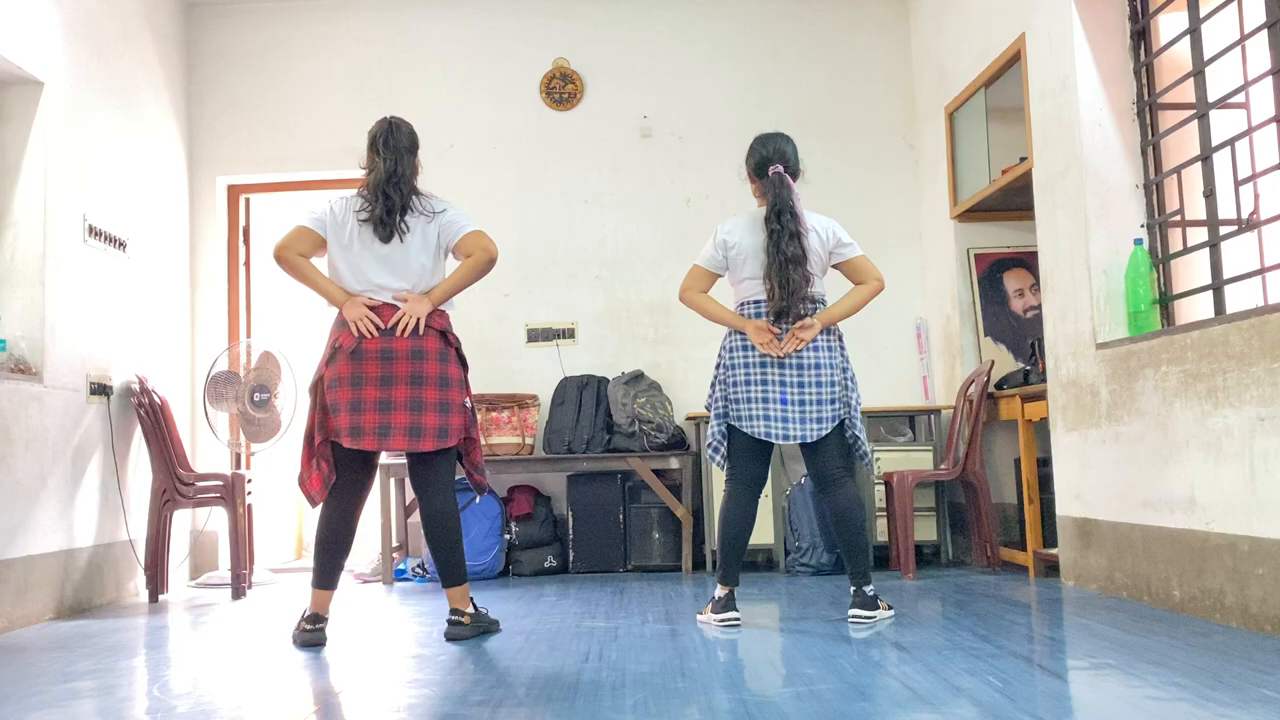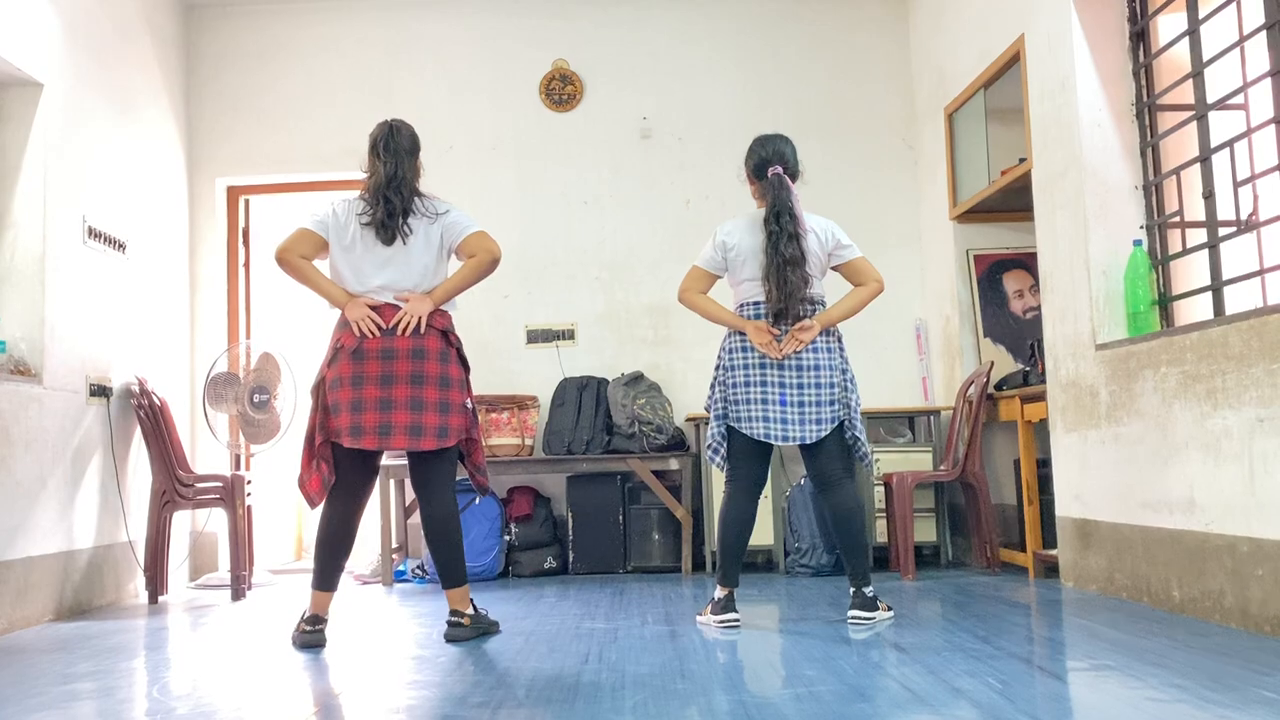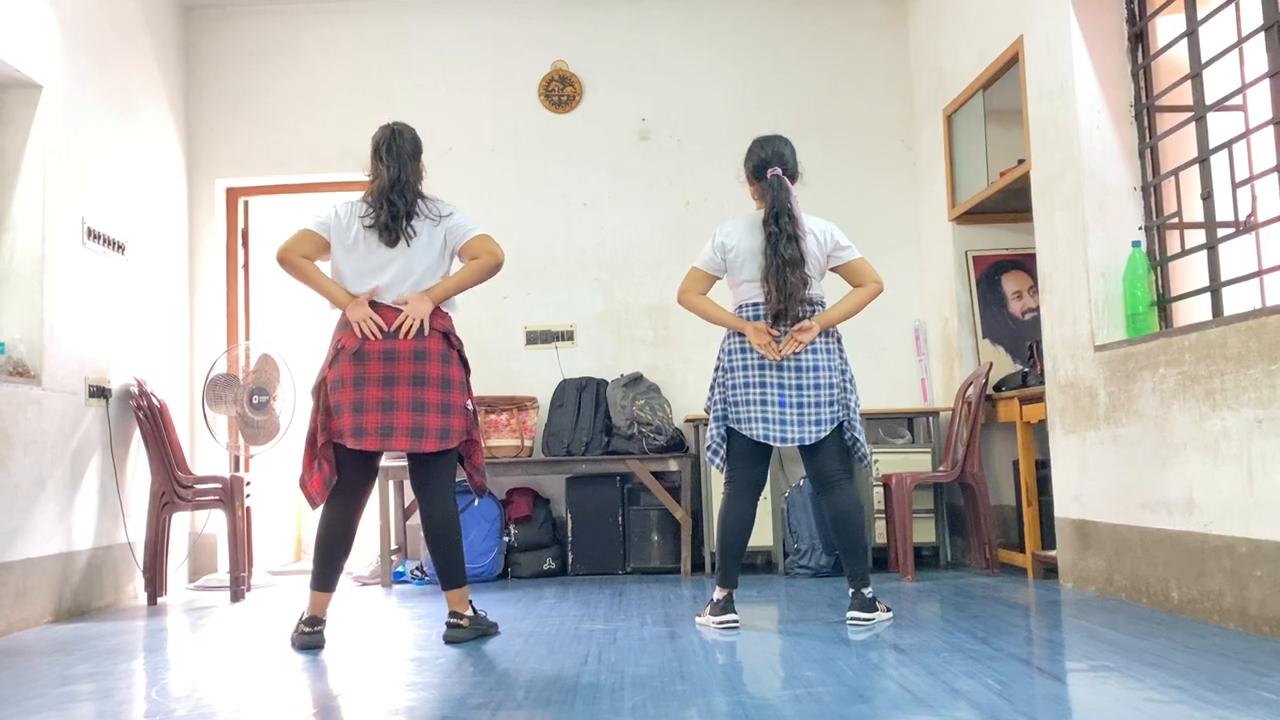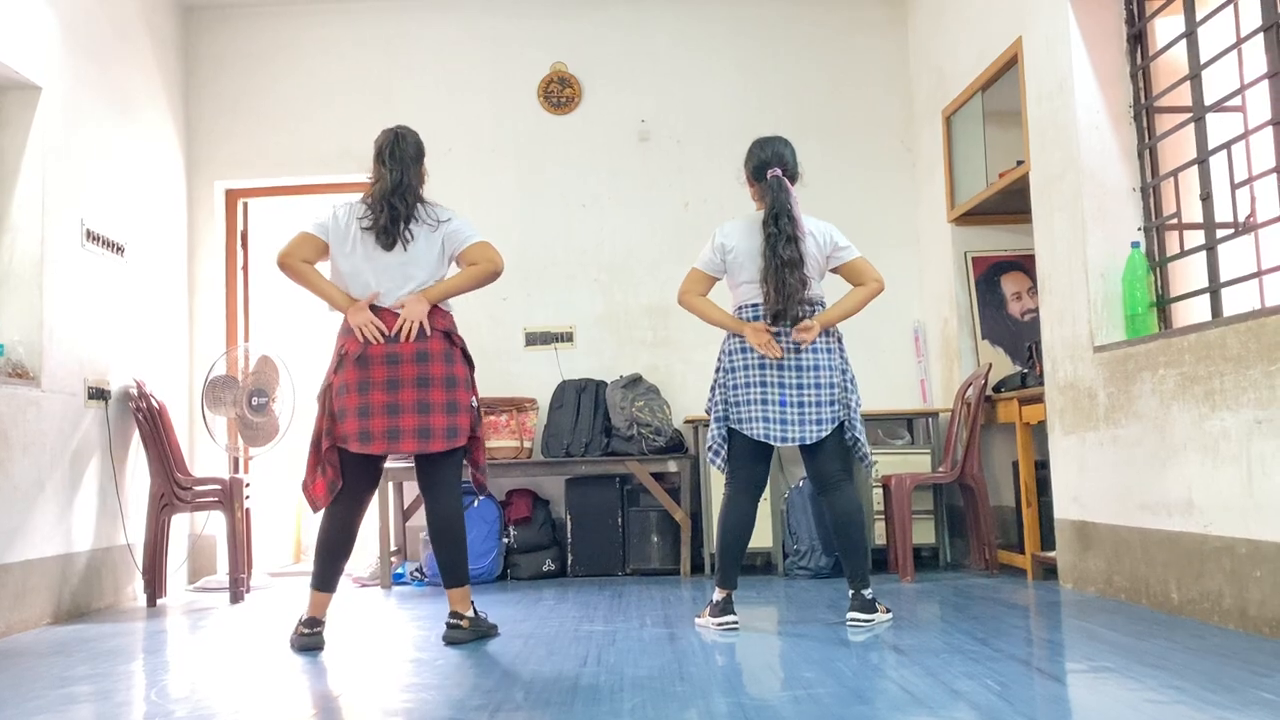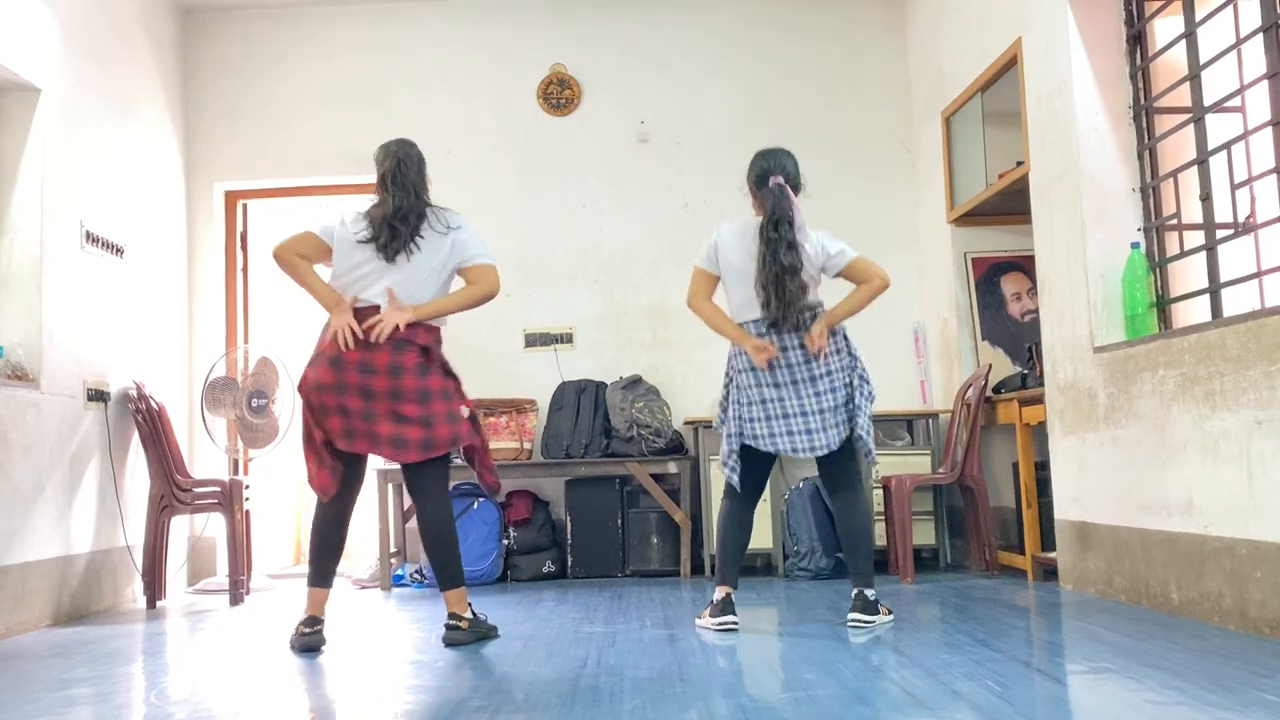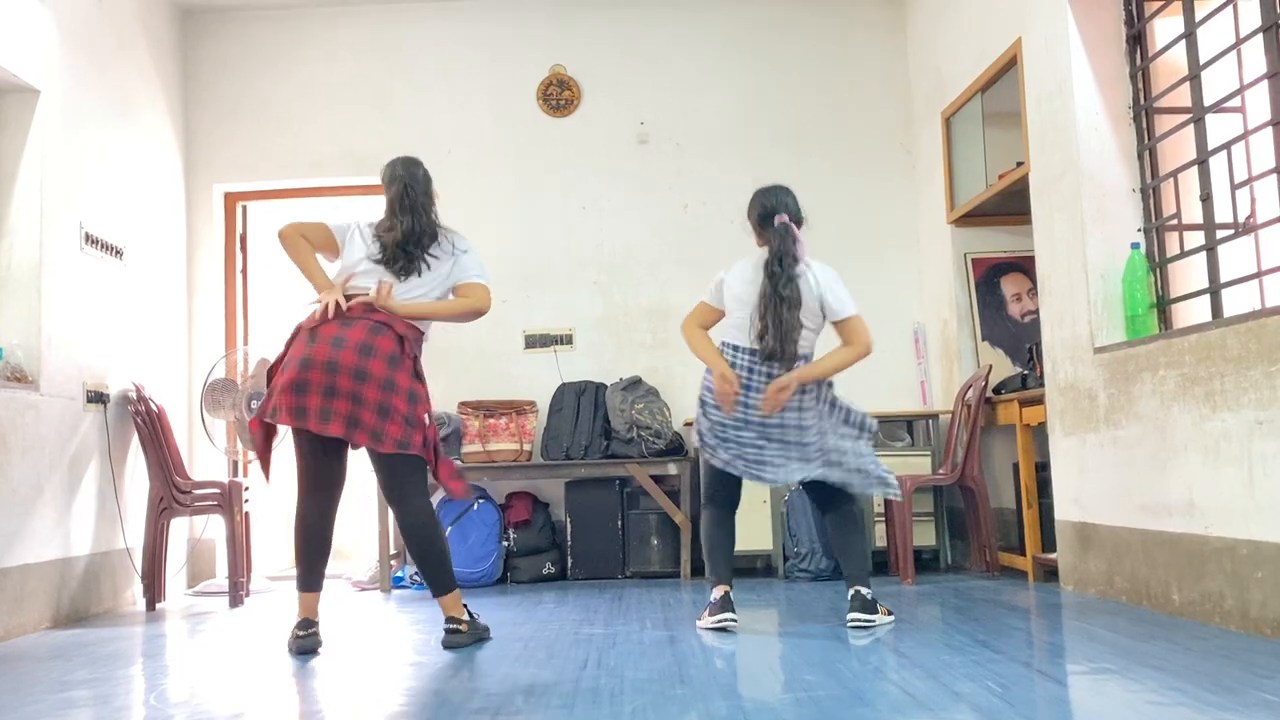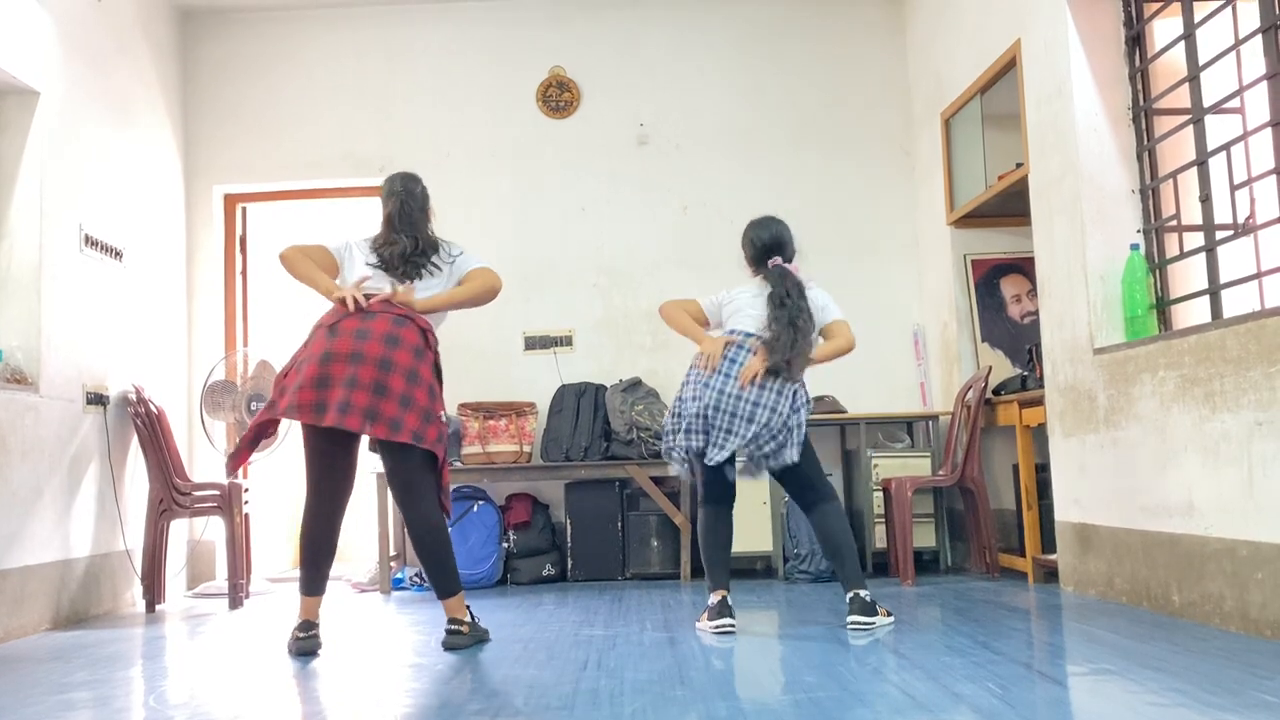
dt=0.2s
person 1, frame 1
left shoulder: (339, 211)
right shoulder: (437, 214)
left elbow: (286, 251)
right elbow: (485, 253)
left wrist: (342, 299)
right wrist: (431, 299)
left hip: (357, 353)
right hip: (423, 352)
left knee: (344, 488)
right knee: (434, 488)
left ankle: (316, 616)
right ankle: (461, 610)
person 1, frame 2
left shoulder: (341, 215)
right shoulder: (440, 215)
left elbow: (287, 254)
right elbow: (488, 253)
left wrist: (343, 300)
right wrist: (433, 299)
left hip: (359, 355)
right hip: (425, 354)
left knee: (345, 490)
right knee: (436, 489)
left ankle: (315, 616)
right ankle: (461, 611)
person 1, frame 3
left shoulder: (343, 216)
right shoulder: (443, 217)
left elbow: (288, 254)
right elbow: (492, 256)
left wrist: (346, 300)
right wrist: (432, 296)
left hip: (361, 353)
right hip: (425, 355)
left knee: (345, 491)
right knee: (435, 491)
left ankle: (313, 618)
right ankle: (460, 613)
person 1, frame 4
left shoulder: (344, 217)
right shoulder: (443, 221)
left elbow: (289, 258)
right elbow: (491, 264)
left wrist: (346, 303)
right wrist: (427, 296)
left hip: (363, 358)
right hip: (429, 357)
left knee: (348, 492)
right knee: (441, 491)
left ankle: (312, 619)
right ankle: (461, 614)
person 1, frame 5
left shoulder: (352, 224)
right shoulder: (451, 229)
left elbow: (286, 252)
right elbow: (486, 286)
left wrist: (332, 303)
right wrist: (414, 314)
left hip: (344, 364)
right hip: (409, 366)
left knee: (336, 492)
right knee: (431, 493)
left ankle: (311, 619)
right ankle: (460, 614)
person 1, frame 6
left shoulder: (360, 234)
right shoulder: (455, 250)
left elbow: (291, 233)
right elbow: (477, 304)
left wrist: (325, 286)
right wrist: (403, 308)
left hip: (318, 351)
right hip: (384, 358)
left knee: (316, 493)
right knee: (409, 496)
left ankle: (306, 621)
right ankle: (458, 617)
person 1, frame 7
left shoulder: (356, 250)
right shoulder: (449, 258)
left elbow: (291, 255)
right elbow: (490, 283)
left wrist: (334, 290)
right wrist: (422, 303)
left hip: (335, 347)
right hip: (401, 352)
left knee: (325, 496)
right knee: (418, 496)
left ankle: (306, 624)
right ankle: (458, 618)
person 2, frame 1
left shoulder: (732, 232)
right shoulder: (823, 228)
left elbow: (690, 292)
right elbow: (873, 281)
left wrist: (745, 326)
right wrist: (819, 322)
left hip: (750, 361)
right hip: (815, 358)
left knee: (743, 482)
right knee: (836, 478)
left ankle: (724, 596)
right ankle: (863, 593)
person 2, frame 2
left shoulder: (731, 233)
right shoulder: (822, 230)
left elbow: (689, 293)
right elbow: (872, 283)
left wrist: (746, 326)
right wrist: (818, 324)
left hip: (750, 362)
right hip: (815, 360)
left knee: (743, 484)
right knee: (836, 479)
left ankle: (724, 596)
right ankle: (863, 593)
person 2, frame 3
left shoulder: (730, 234)
right shoulder: (821, 231)
left elbow: (688, 294)
right elbow: (872, 284)
left wrist: (746, 327)
right wrist: (818, 325)
left hip: (749, 364)
right hip: (815, 361)
left knee: (742, 486)
right knee: (836, 482)
left ankle: (723, 598)
right ankle: (862, 595)
person 2, frame 4
left shoulder: (729, 234)
right shoulder: (819, 232)
left elbow: (689, 295)
right elbow: (872, 283)
left wrist: (744, 329)
right wrist: (821, 323)
left hip: (750, 364)
right hip: (813, 360)
left knee: (742, 487)
right knee: (836, 483)
left ankle: (722, 600)
right ankle: (862, 597)
person 2, frame 5
left shoulder: (726, 237)
right shoulder: (815, 241)
left elbow: (698, 300)
right elbow: (878, 279)
left wrist: (742, 338)
right wrist: (827, 324)
left hip: (753, 373)
right hip: (815, 367)
left knee: (740, 491)
right knee: (846, 484)
left ankle: (722, 599)
right ankle: (864, 596)
person 2, frame 6
left shoulder: (736, 274)
right shoulder: (820, 277)
left elbow: (692, 328)
right elbow: (859, 346)
left wrist: (718, 368)
right wrist: (799, 378)
left hip: (731, 399)
right hip: (792, 403)
left knee: (718, 501)
right knee: (838, 497)
left ankle: (720, 598)
right ankle: (860, 596)
person 2, frame 7
left shoulder: (732, 296)
right shoulder: (812, 296)
left elbow: (669, 309)
right elbow: (844, 340)
left wrist: (705, 338)
right wrist: (784, 358)
left hip: (714, 388)
right hip: (771, 397)
left knee: (715, 501)
right knee: (819, 498)
left ankle: (719, 603)
right ankle: (859, 599)
